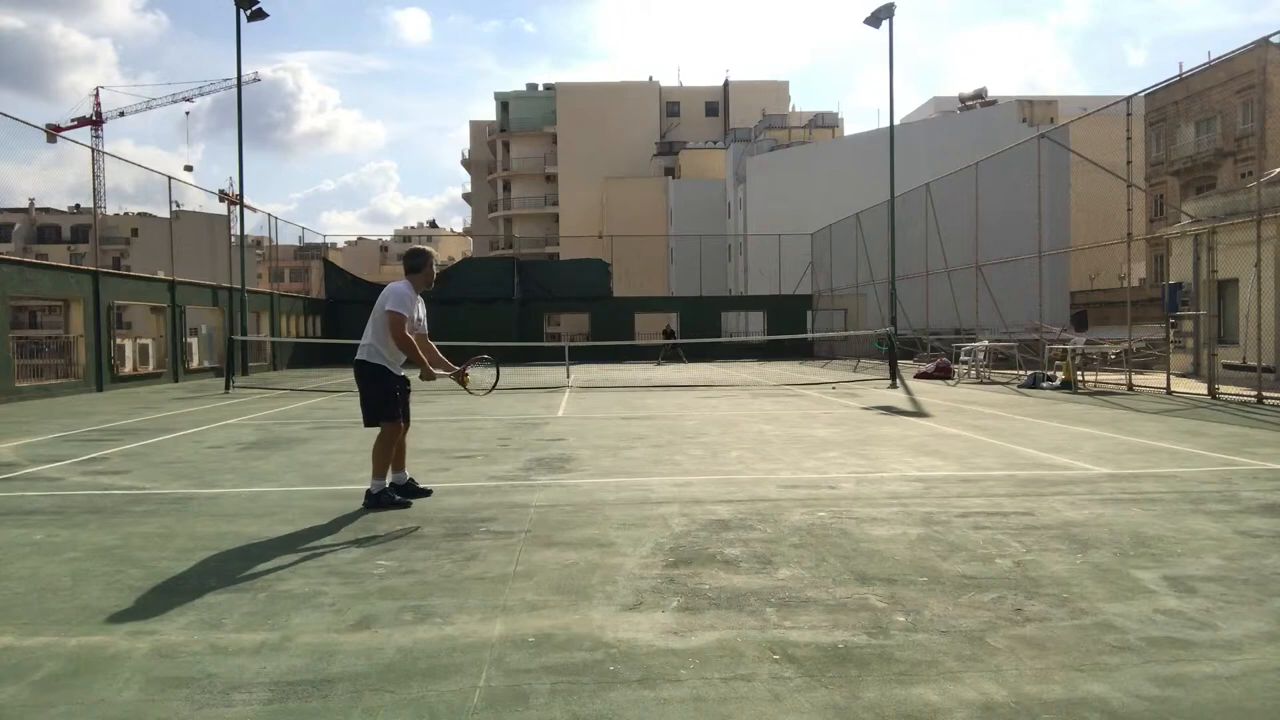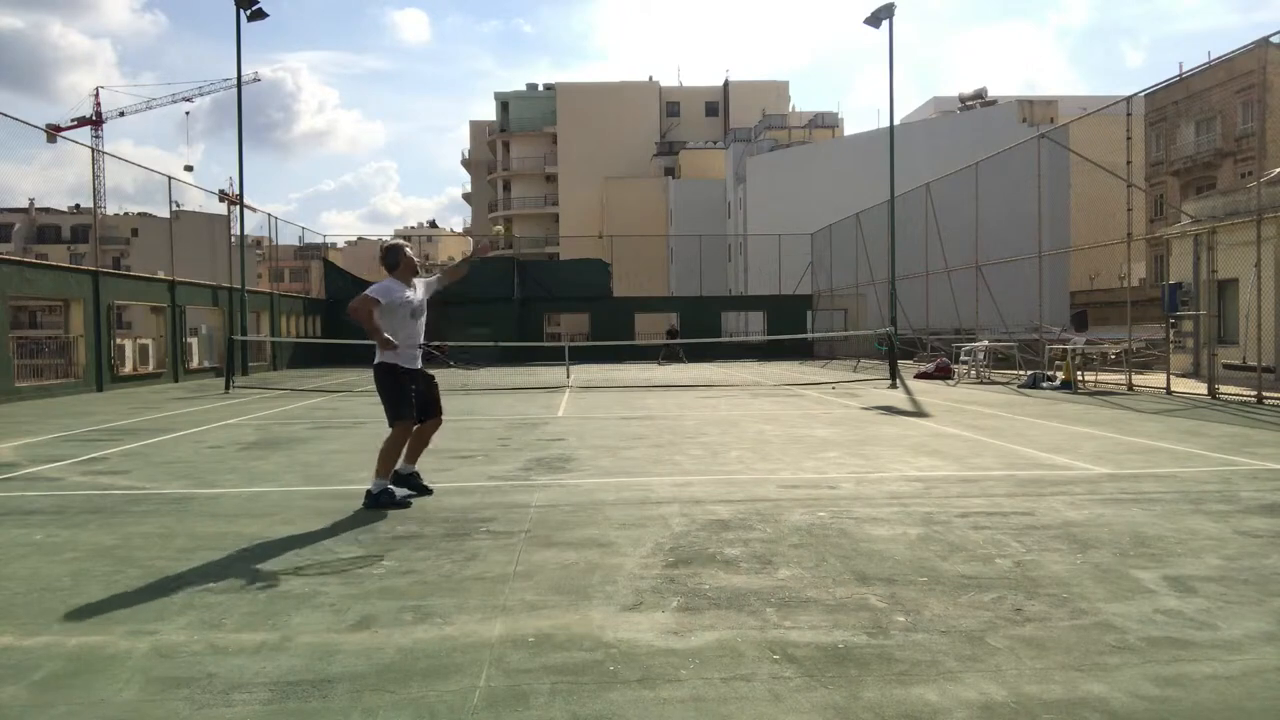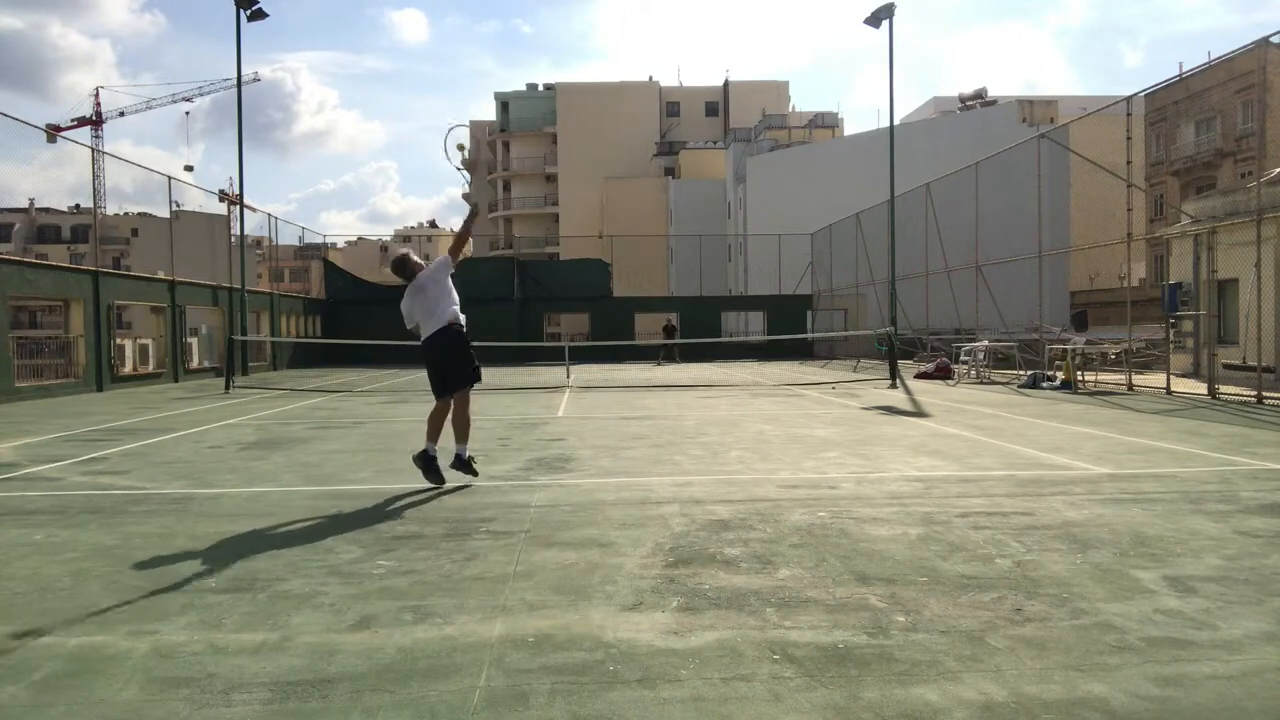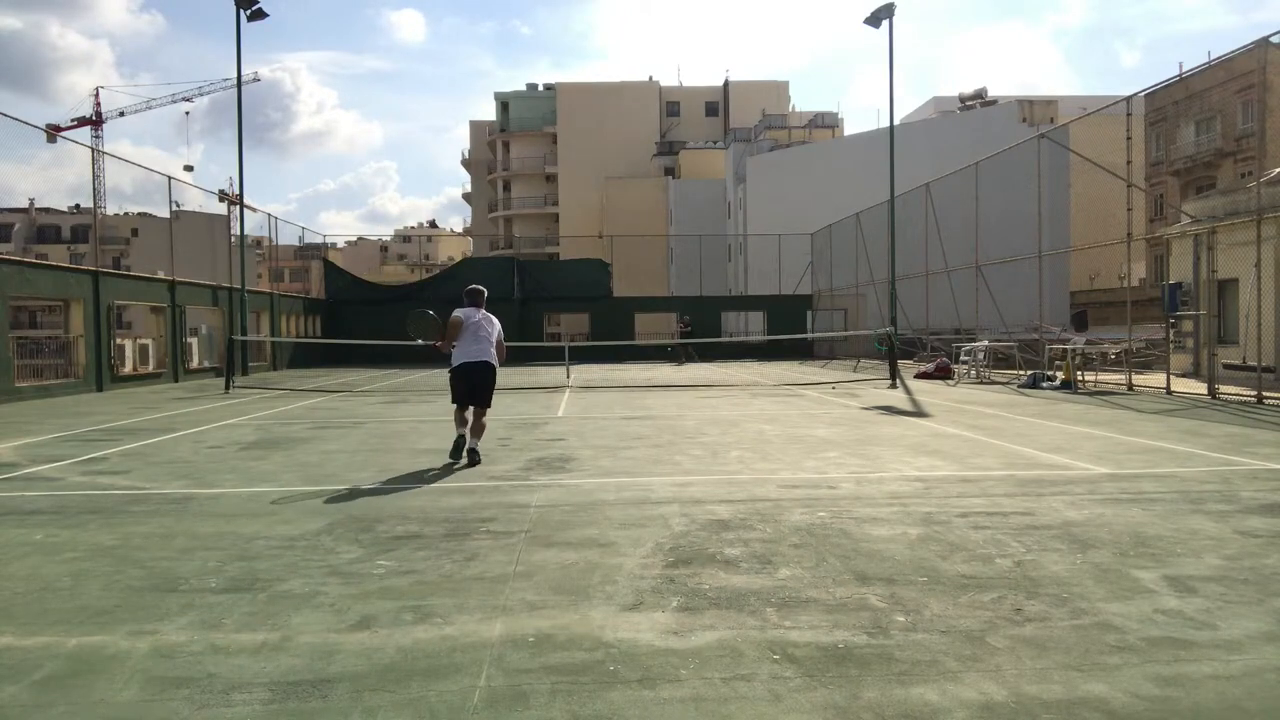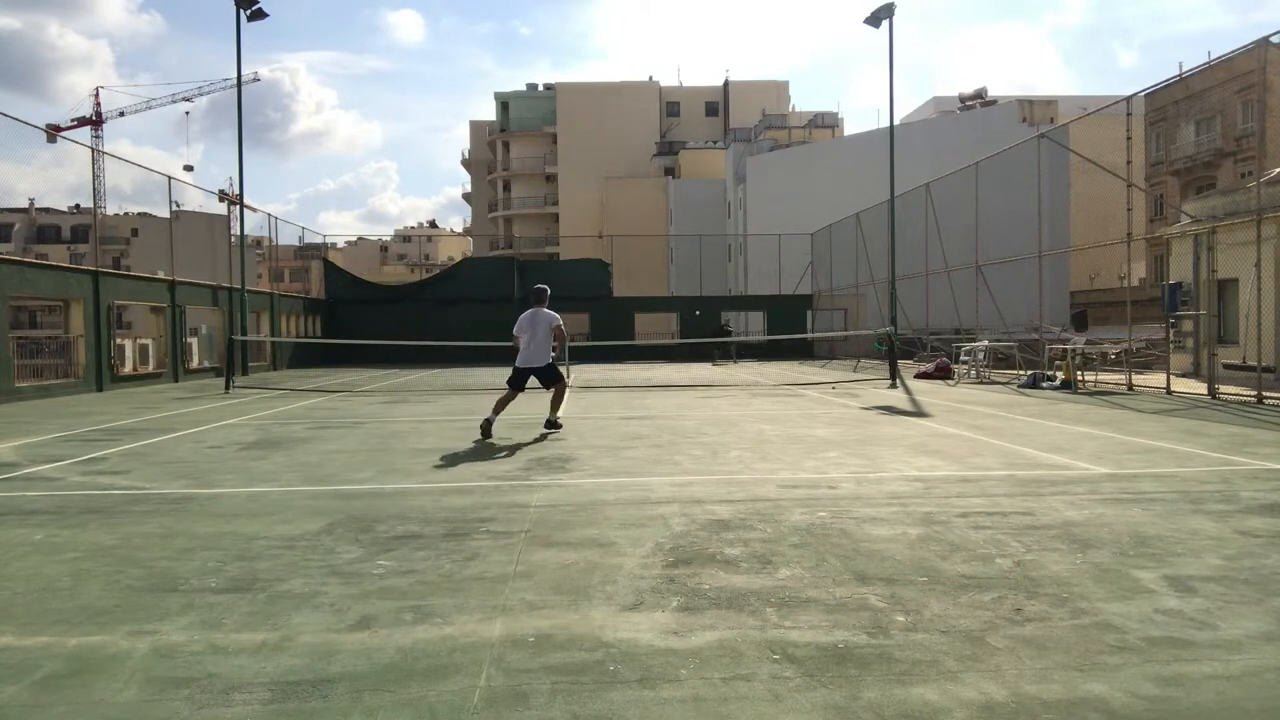
dt=0.7s
person 1, frame 1
left shoulder: (418, 302)
right shoulder: (400, 292)
left elbow: (424, 344)
right elbow: (399, 335)
left wrist: (452, 369)
right wrist: (425, 368)
left hip: (391, 369)
right hip: (374, 366)
left knee: (401, 426)
right knee: (391, 426)
left ankle: (401, 481)
right ankle: (377, 491)
person 1, frame 2
left shoulder: (421, 286)
right shoulder: (386, 289)
left elbow: (449, 275)
right elbow: (356, 308)
left wrist: (475, 256)
right wrist: (380, 336)
left hip: (414, 368)
right hip: (392, 368)
left knee: (431, 421)
right knee: (403, 427)
left ankle: (405, 472)
right ankle: (377, 492)
person 1, frame 3
left shoulder: (407, 301)
right shoulder: (434, 271)
right elbow: (458, 243)
right wrist: (471, 217)
left hip: (430, 343)
right hip: (450, 333)
left knee: (443, 401)
right knee: (460, 396)
left ankle: (430, 453)
right ankle: (461, 455)
person 1, frame 4
left shoulder: (461, 313)
right shoulder: (494, 320)
left elbow: (454, 323)
right elbow: (502, 355)
left wrist: (447, 345)
left hip: (461, 364)
right hip: (486, 365)
left knee: (461, 409)
right knee: (480, 414)
left ankle: (461, 436)
right ankle: (473, 447)
person 1, frame 5
left shoulder: (523, 317)
right shoulder: (552, 316)
left elbow: (516, 341)
right elbow: (562, 336)
right wrist: (555, 352)
left hip: (523, 363)
right hip: (544, 363)
left knee: (510, 394)
right knee: (561, 386)
left ankle: (489, 421)
right ankle: (551, 420)
